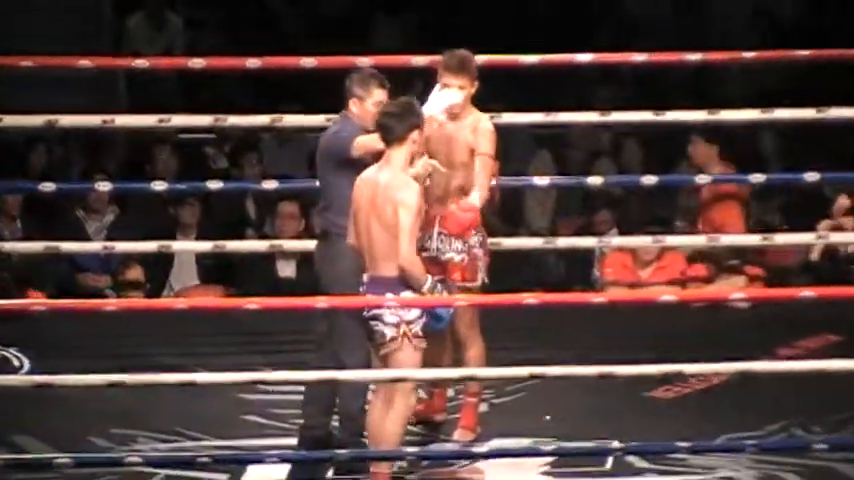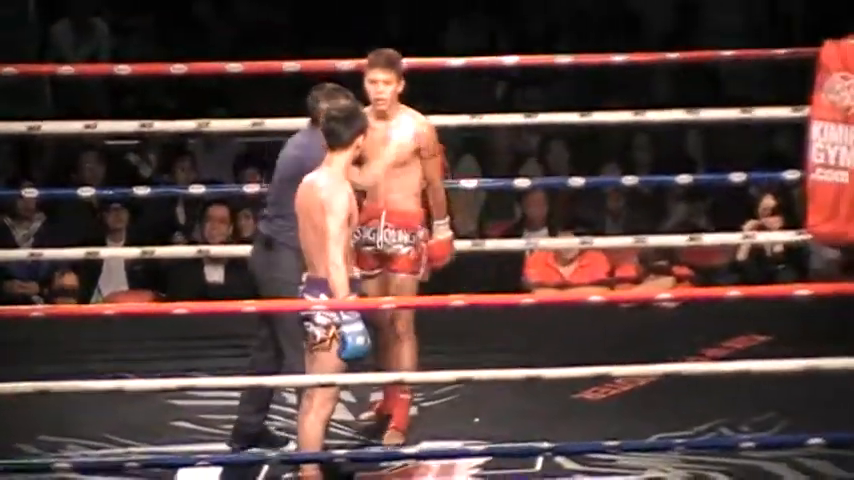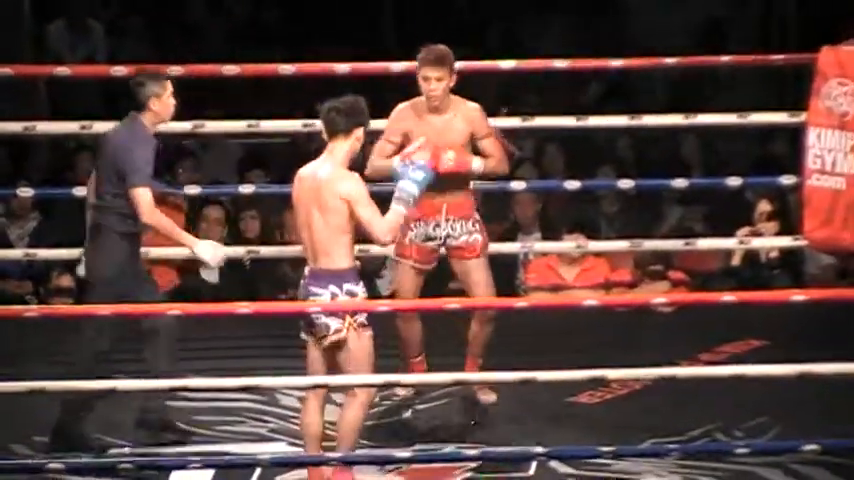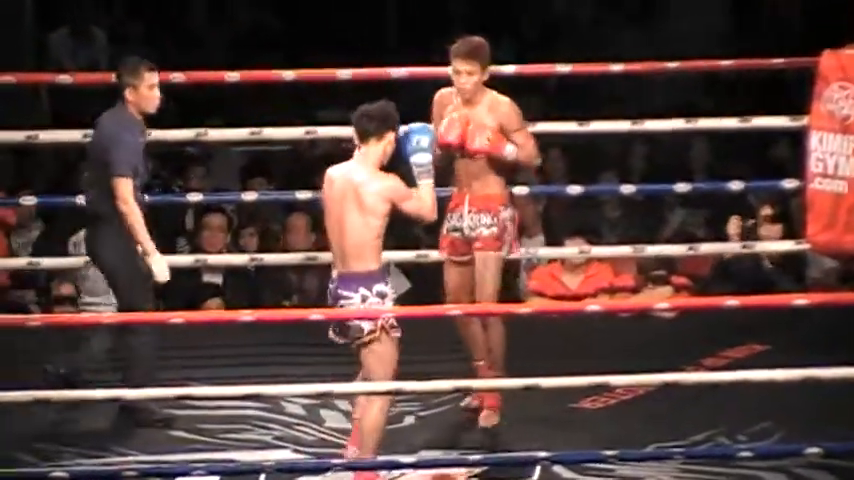
dt=1s
person 1, frame 1
left shoulder: (482, 128)
right shoulder: (429, 122)
left elbow: (482, 180)
left wrist: (472, 202)
left hip: (464, 235)
right hip: (430, 229)
left knee: (466, 326)
left ankle: (470, 413)
right ankle: (436, 400)
person 1, frame 2
left shoulder: (419, 127)
left elbow: (435, 184)
right elbow: (348, 175)
left wrist: (443, 229)
left hip: (407, 228)
right hip: (368, 226)
left knee: (401, 323)
right knee: (377, 319)
left ankle: (401, 413)
right ankle: (389, 396)
person 1, frame 3
left shoulder: (472, 114)
right shoulder: (402, 115)
left elbow: (501, 164)
right elbow: (374, 168)
left wrist: (467, 165)
right wrist: (404, 162)
left hip: (463, 216)
right hip: (422, 216)
left knee: (486, 305)
right knee: (404, 304)
left ankle: (473, 372)
right ankle: (417, 371)
person 1, frame 4
left shoulder: (502, 107)
right shoulder: (442, 100)
left elbow: (532, 158)
right elbow: (433, 150)
left wrist: (500, 147)
right wrist: (440, 143)
left hip: (491, 209)
right hip: (459, 206)
left knee: (485, 305)
right knee: (457, 304)
left ankle: (494, 397)
right ankle: (485, 375)
person 2, frame 1
left shoulder: (356, 137)
right shoulder: (337, 137)
right elbow: (376, 144)
left hip: (353, 249)
right hip: (341, 250)
left knee: (334, 344)
right knee: (353, 348)
left ankle: (316, 431)
right ankle: (351, 447)
person 2, frame 2
left shoulder: (302, 143)
right shoulder: (312, 151)
left hip: (271, 255)
right hip: (285, 260)
left knee: (271, 349)
right knee: (299, 353)
left ankle: (247, 427)
person 2, frame 3
left shoulder: (126, 133)
right shoulder: (136, 144)
left elbow: (94, 186)
right elbow: (147, 214)
left wrist: (92, 236)
right wrist: (195, 244)
left hip: (115, 245)
right hip: (114, 249)
left knee: (159, 324)
right knee: (97, 340)
left ankle: (152, 411)
right ankle: (68, 428)
person 2, frame 4
left shoulder: (127, 123)
right shoulder: (120, 131)
right elbow: (124, 201)
left wrist: (144, 246)
right wrist: (151, 253)
left hip: (113, 232)
right hip: (112, 233)
left knee: (135, 310)
right knee: (141, 316)
right ankle: (135, 400)
person 3, frame 1
left shoulder: (364, 180)
right shoulder: (406, 187)
right elbow: (406, 257)
right wrist: (434, 289)
left hip: (372, 291)
right hip: (397, 296)
left knee: (384, 394)
right knee: (403, 400)
person 3, frame 2
left shoulder: (308, 183)
right shoulder: (338, 191)
right elbow: (334, 262)
right wrist: (350, 317)
left hip: (311, 292)
right hip: (329, 298)
left knee: (312, 397)
right knee: (322, 401)
person 3, frame 3
left shoulder: (303, 175)
right shoulder: (347, 181)
right elbow: (383, 233)
right wrist: (406, 194)
left hip: (312, 284)
right hip: (341, 288)
left knee: (317, 391)
right knee: (362, 390)
person 3, frame 4
left shoulder: (332, 175)
right shoulder: (385, 183)
right elbow: (429, 212)
left wrist: (362, 156)
right wrist: (423, 164)
left hip: (340, 285)
right hip: (369, 289)
left knee: (370, 373)
right knee: (380, 389)
left ankle: (355, 445)
